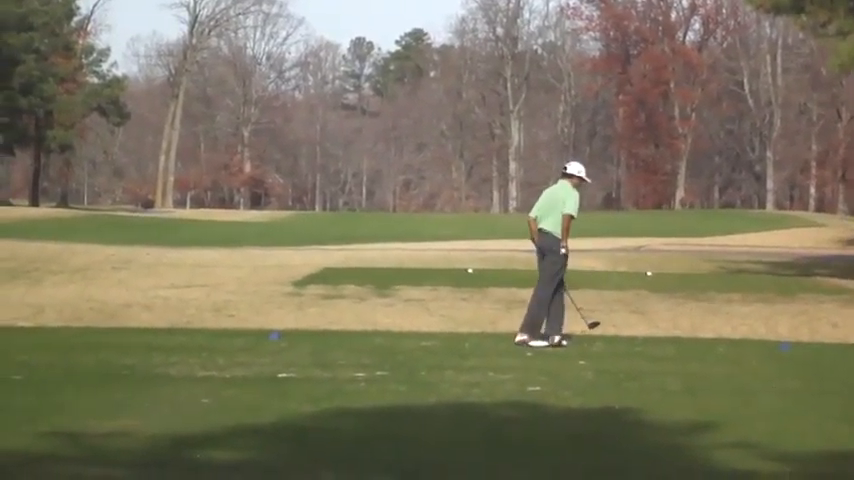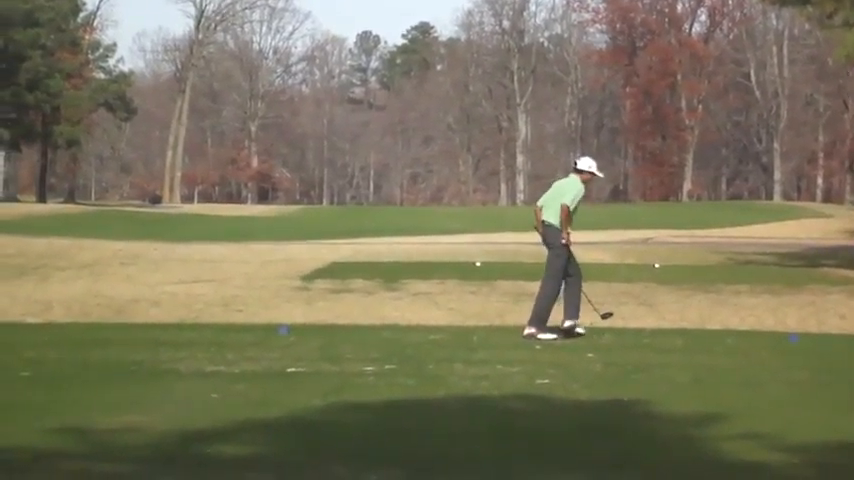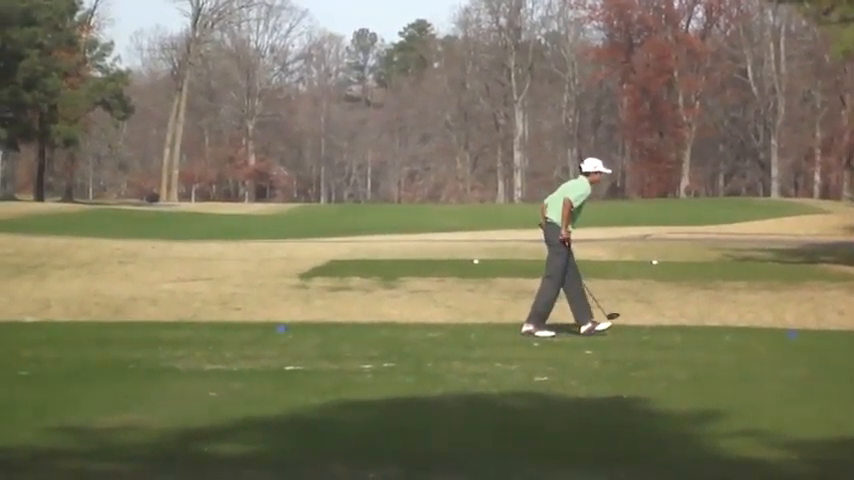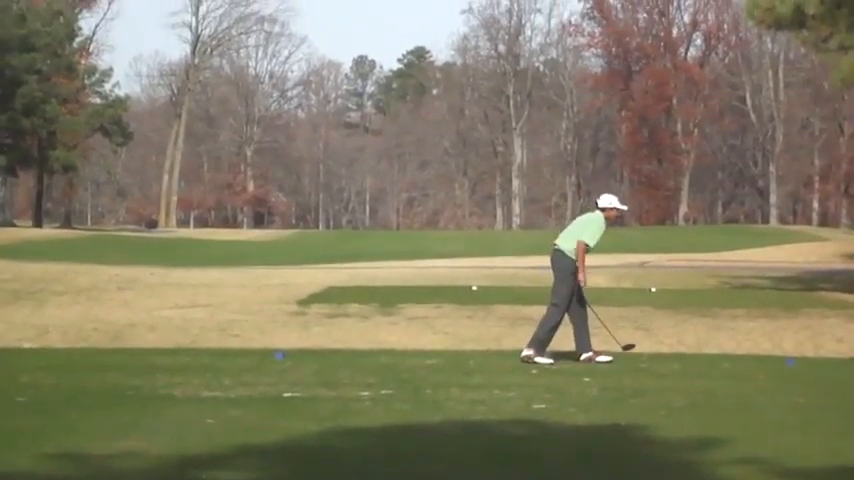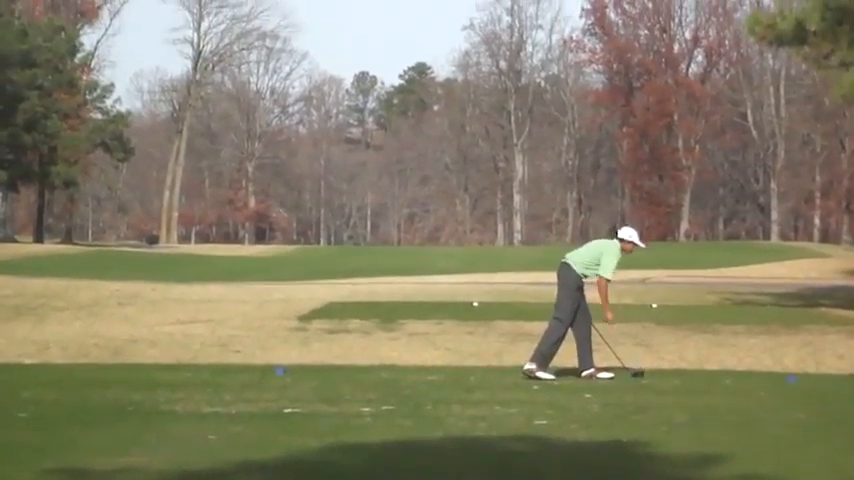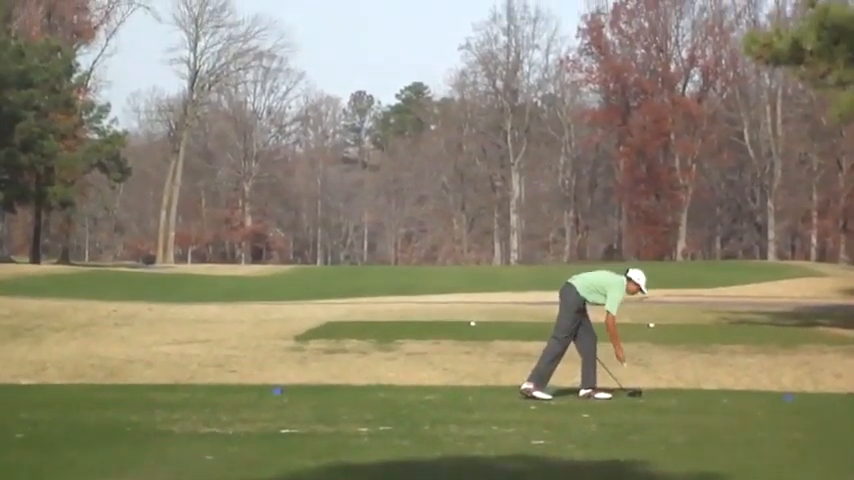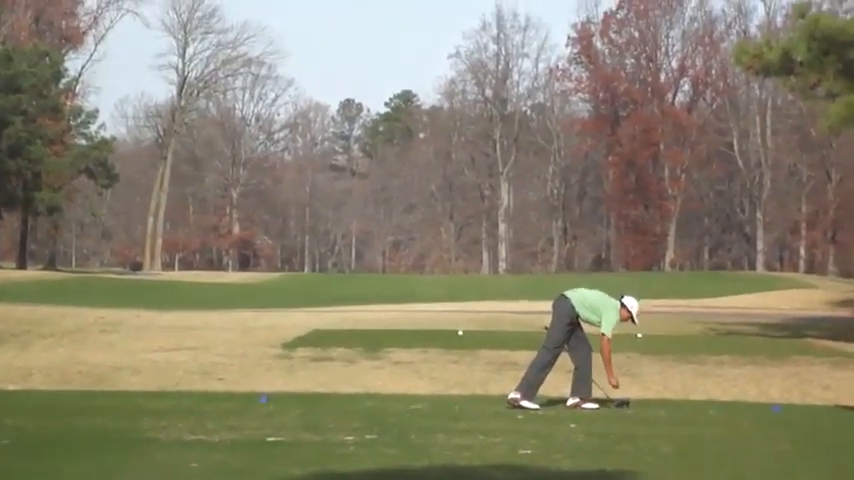
dt=0.2s
person 1, frame 1
left shoulder: (549, 191)
right shoulder: (572, 193)
left elbow: (531, 218)
right elbow: (567, 216)
right wrist: (565, 240)
left hip: (542, 239)
right hip: (555, 242)
left knee: (556, 287)
right knee: (545, 288)
left ankle: (554, 334)
right ankle: (526, 333)
person 1, frame 2
left shoulder: (560, 183)
right shoulder: (577, 186)
left elbow: (538, 206)
right elbow: (564, 206)
left wrist: (542, 230)
right wrist: (564, 231)
left hip: (548, 230)
right hip: (557, 234)
left knee: (573, 274)
right knee: (552, 281)
left ankle: (571, 319)
right ankle: (534, 327)
person 1, frame 3
left shoulder: (573, 183)
right shoulder: (584, 187)
left elbow: (545, 204)
right elbow: (567, 201)
left wrist: (546, 226)
right wrist: (565, 229)
left hip: (551, 228)
right hip: (558, 231)
left knee: (572, 278)
right knee: (553, 279)
left ankle: (586, 323)
right ankle: (532, 324)
person 1, frame 4
left shoulder: (591, 218)
right shoulder: (598, 222)
left elbow: (573, 240)
right elbow: (582, 244)
right wrist: (582, 272)
left hip: (561, 257)
right hip: (566, 260)
left knee: (577, 306)
right knee: (558, 306)
left ankle: (586, 352)
right ankle: (531, 350)
person 1, frame 5
left shoulder: (608, 245)
right shoulder: (613, 251)
right elbow: (601, 281)
right wrist: (607, 310)
left hip: (570, 272)
right hip: (571, 275)
left knee: (583, 322)
right knee: (561, 320)
left ankle: (588, 368)
right ankle: (534, 365)
person 1, frame 6
left shoulder: (616, 281)
right shoulder: (619, 288)
right elbow: (610, 320)
right wrist: (618, 348)
left hip: (573, 294)
right hip: (573, 296)
left knee: (588, 340)
right knee: (560, 340)
left ankle: (588, 387)
right ankle: (531, 384)
person 1, frame 7
left shoulder: (611, 305)
right shoulder: (613, 312)
right elbow: (605, 343)
left wrist: (557, 327)
right wrist: (611, 375)
left hip: (567, 306)
right hip: (566, 307)
left knee: (583, 350)
right knee: (549, 351)
left ankle: (578, 397)
right ankle: (519, 394)
